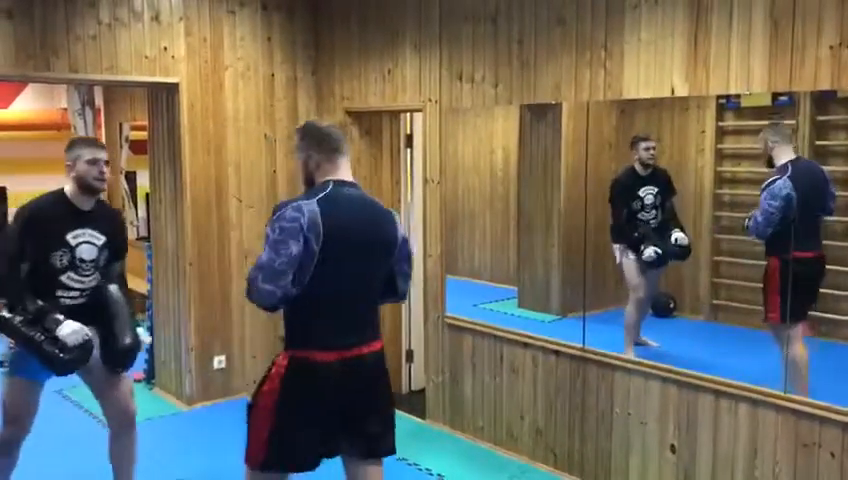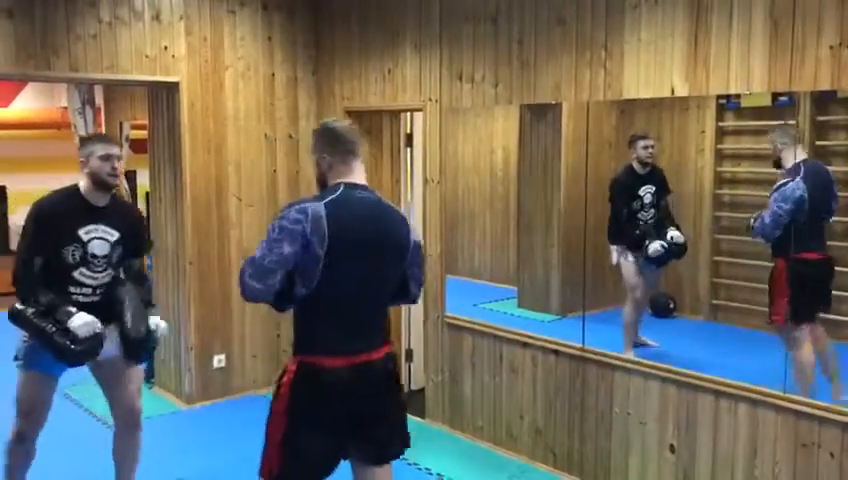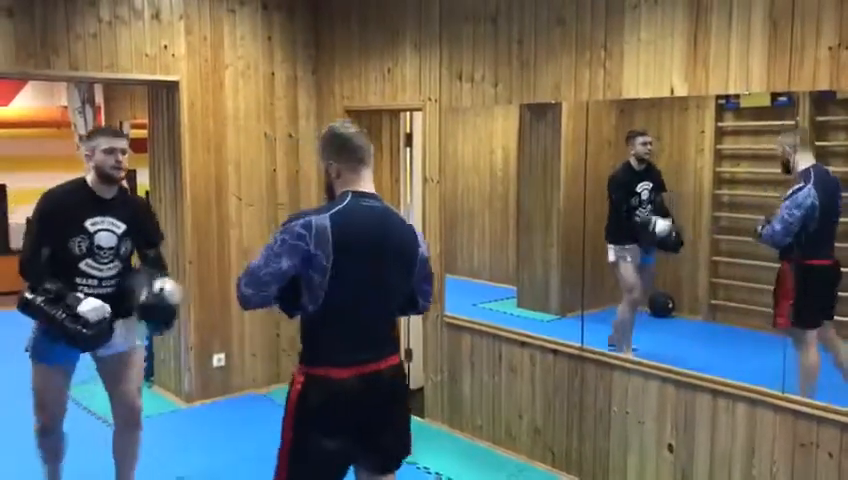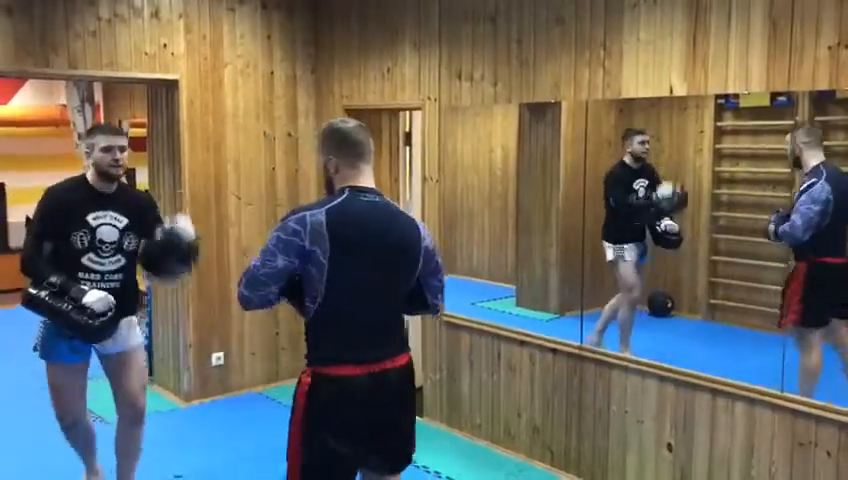
dt=0.1s
person 1, frame 1
left shoulder: (298, 213)
right shoulder: (386, 219)
left elbow: (264, 290)
right elbow: (398, 287)
left wrist: (272, 285)
left hip: (310, 368)
right hip: (367, 362)
person 1, frame 2
left shoulder: (304, 216)
right shoulder: (398, 222)
left elbow: (255, 284)
right elbow: (410, 290)
left wrist: (294, 288)
left hip: (319, 374)
right hip: (378, 367)
person 1, frame 3
left shoulder: (310, 227)
right shoulder: (407, 233)
left elbow: (251, 293)
right elbow: (419, 301)
left wrist: (295, 292)
left hip: (327, 385)
right hip: (385, 378)
person 1, frame 4
left shoulder: (307, 223)
right shoulder: (411, 228)
left elbow: (252, 293)
right elbow: (431, 300)
left hip: (334, 383)
right hip: (394, 376)
person 2, frame 1
left shoulder: (112, 219)
right shoulder: (36, 215)
left wrist: (126, 325)
right wrist: (52, 322)
left hip: (93, 331)
right hip: (38, 333)
left knee: (124, 415)
person 2, frame 2
left shoulder: (128, 215)
right shoulder: (50, 210)
left elbow: (134, 272)
right elbow: (23, 275)
left wrist: (145, 315)
right wrist: (63, 314)
left hip: (107, 326)
left knee: (130, 414)
right knee: (27, 427)
person 2, frame 3
left shoulder: (137, 208)
right shoulder: (57, 201)
left elbow: (151, 257)
right elbow: (29, 265)
left wrist: (162, 281)
right wrist: (72, 300)
left hip: (117, 321)
left knee: (130, 413)
right knee: (49, 420)
person 2, frame 4
left shoulder: (139, 203)
right shoulder: (59, 198)
left elbow: (157, 254)
right elbow: (31, 260)
right wrist: (75, 292)
left hip: (121, 318)
left knee: (134, 410)
right knee: (70, 416)
person 3, frame 1
left shoulder: (779, 184)
right shoulder: (817, 171)
left elbow: (760, 228)
right elbow: (828, 207)
left wrist: (749, 221)
left hip: (787, 263)
right hip: (813, 258)
left knee: (791, 333)
right knee: (794, 325)
right ankle: (797, 389)
person 3, frame 2
left shoulder: (791, 185)
right shoulder: (822, 172)
left elbow: (767, 229)
right elbow: (830, 208)
left wrist: (755, 221)
left hip: (796, 265)
right hip: (819, 261)
left knee: (797, 335)
right knee: (812, 328)
right ankle: (836, 390)
person 3, frame 3
left shoulder: (803, 190)
left elbow: (777, 236)
left wrist: (762, 229)
left hip: (803, 270)
right hip: (826, 266)
left knee: (805, 338)
right knee: (826, 333)
person 3, frame 4
left shoulder: (815, 185)
left elbow: (796, 232)
left wrist: (774, 228)
right wrist: (787, 219)
left hip: (816, 268)
left knee: (808, 338)
person 4, frame 1
left shoulder: (662, 176)
right shoulder: (622, 181)
left elbow: (667, 207)
right elbow: (619, 220)
left wrist: (675, 230)
right wrist: (641, 244)
left hip: (653, 241)
right hip: (628, 243)
left knee: (650, 292)
right knee: (638, 294)
left ankle: (636, 335)
right ankle: (628, 350)
person 4, frame 2
left shoulder: (657, 175)
right shoulder: (621, 181)
left elbow: (662, 206)
right elbow: (620, 220)
left wrist: (671, 229)
right wrist: (645, 241)
left hip: (650, 241)
right hip: (625, 244)
left knee: (648, 292)
right knee: (636, 295)
left ankle: (634, 335)
right ankle: (628, 351)
person 4, frame 3
left shoulder: (653, 172)
right shoulder: (619, 178)
left elbow: (657, 203)
right elbow: (620, 216)
left wrist: (665, 222)
right wrist: (652, 225)
left hip: (643, 241)
right hip: (622, 242)
left knee: (642, 293)
right knee: (633, 295)
left ankle: (617, 335)
right ankle: (625, 350)
person 4, frame 4
left shoulder: (647, 170)
right shoulder: (616, 175)
left elbow: (651, 201)
right elbow: (621, 209)
left wrist: (664, 219)
right wrist: (656, 201)
left hip: (637, 240)
right hip: (619, 241)
left knee: (626, 294)
right knee: (632, 294)
left ankle: (595, 337)
right ankle: (624, 350)
